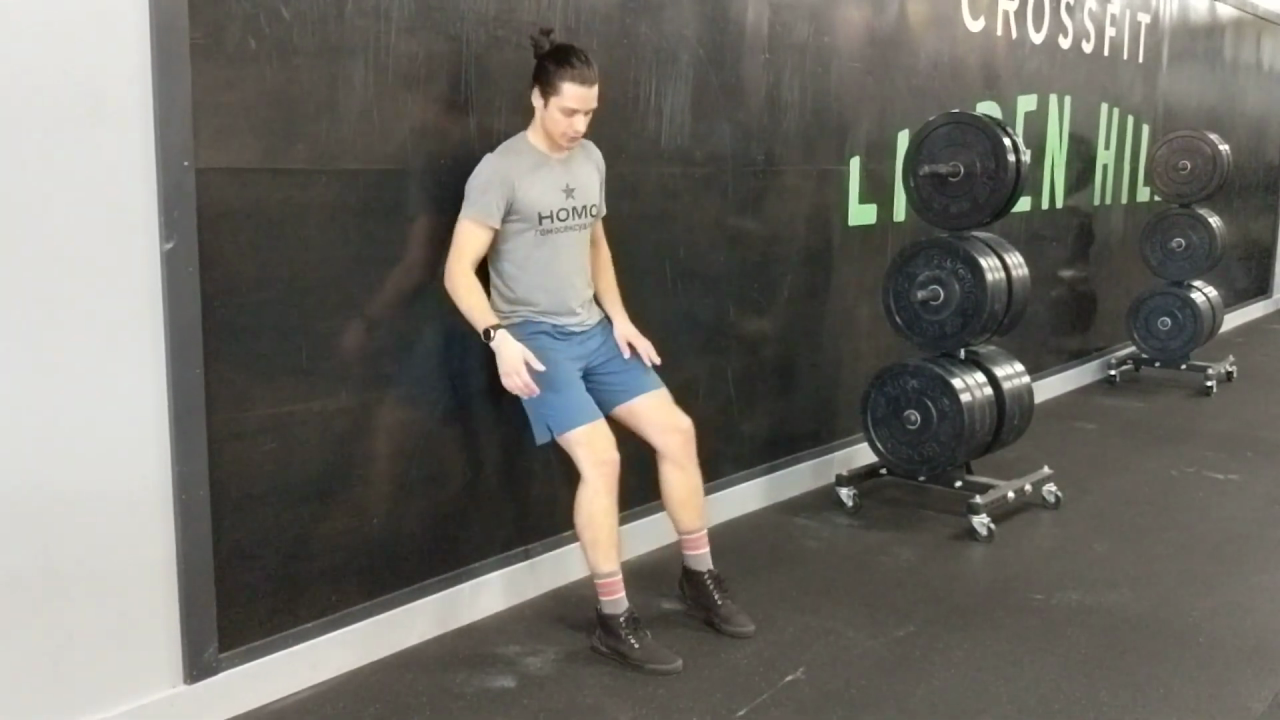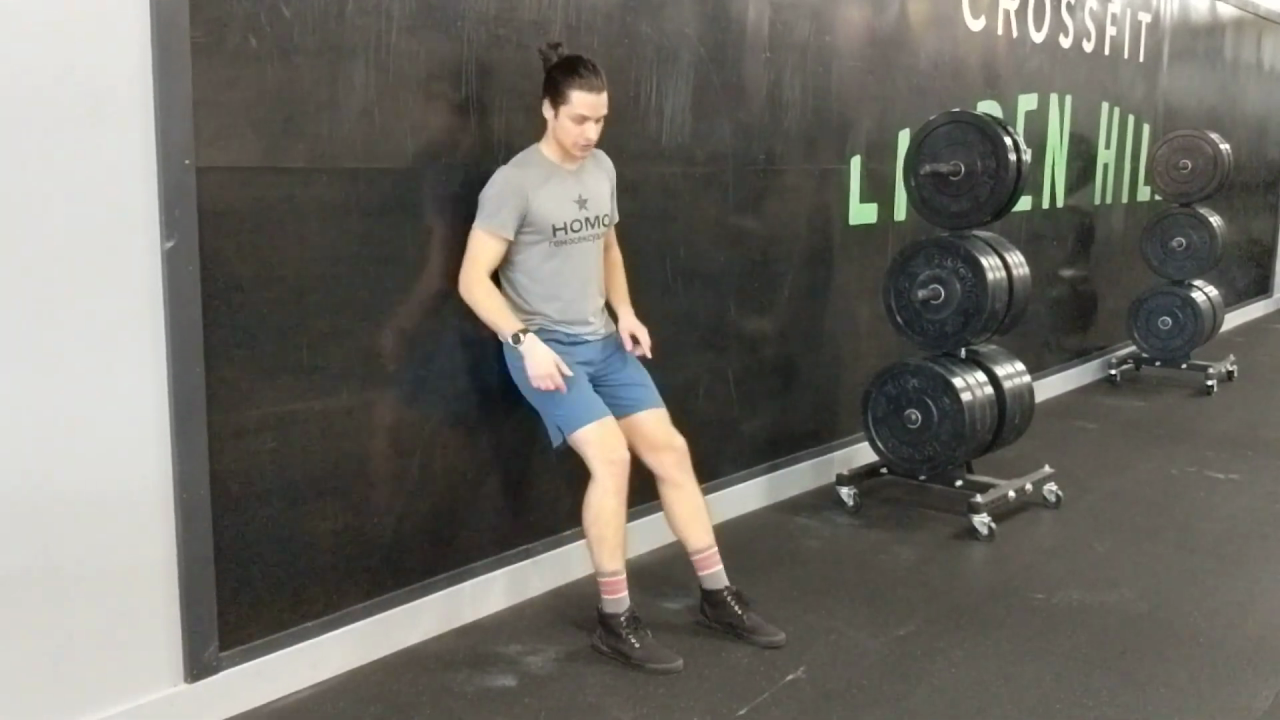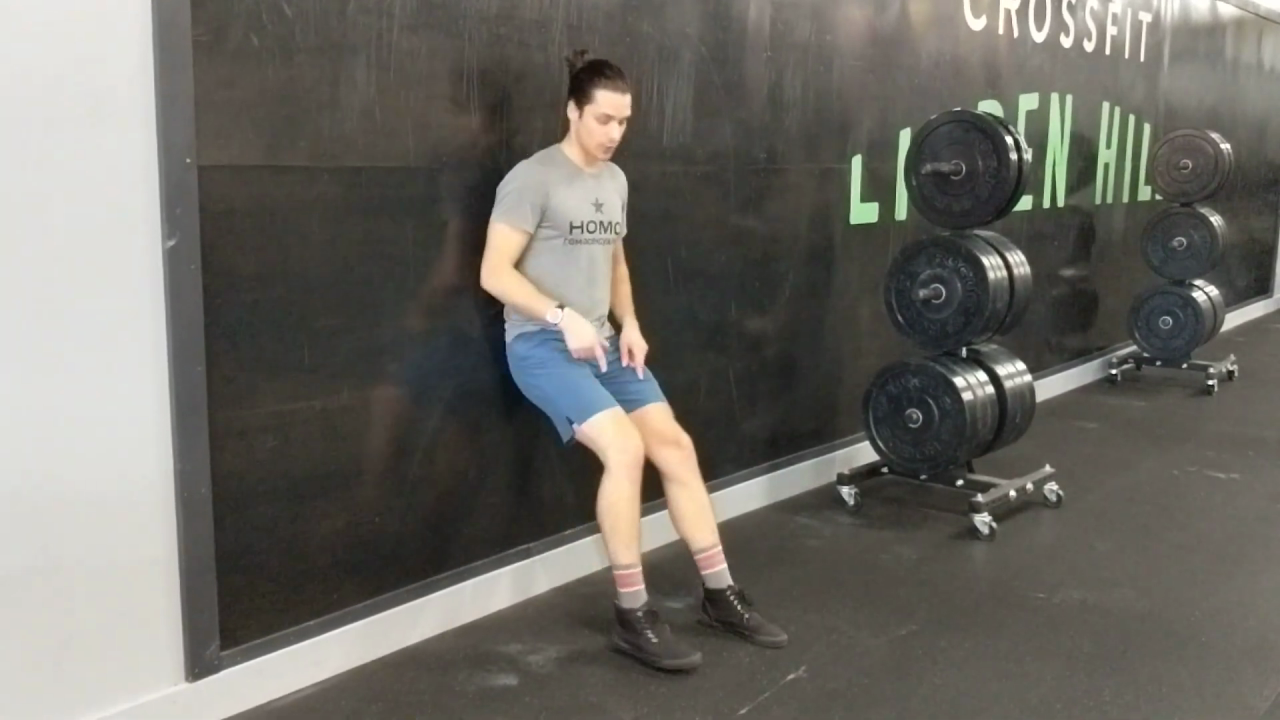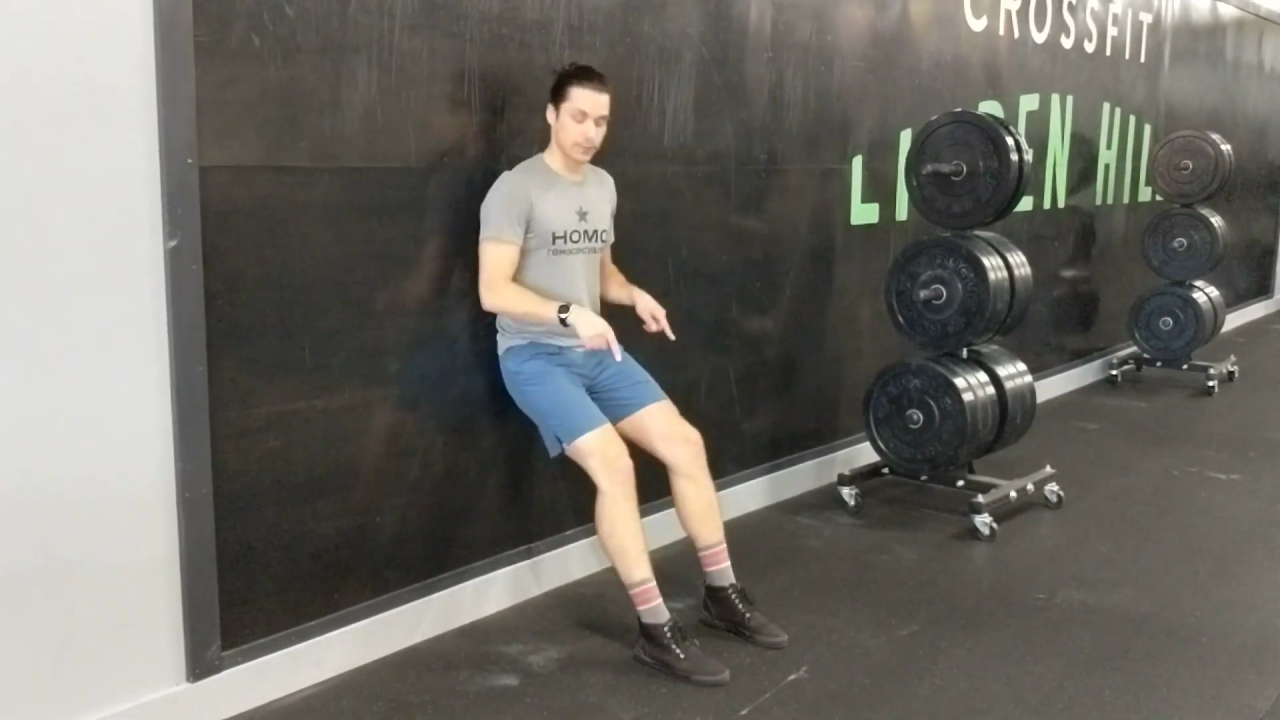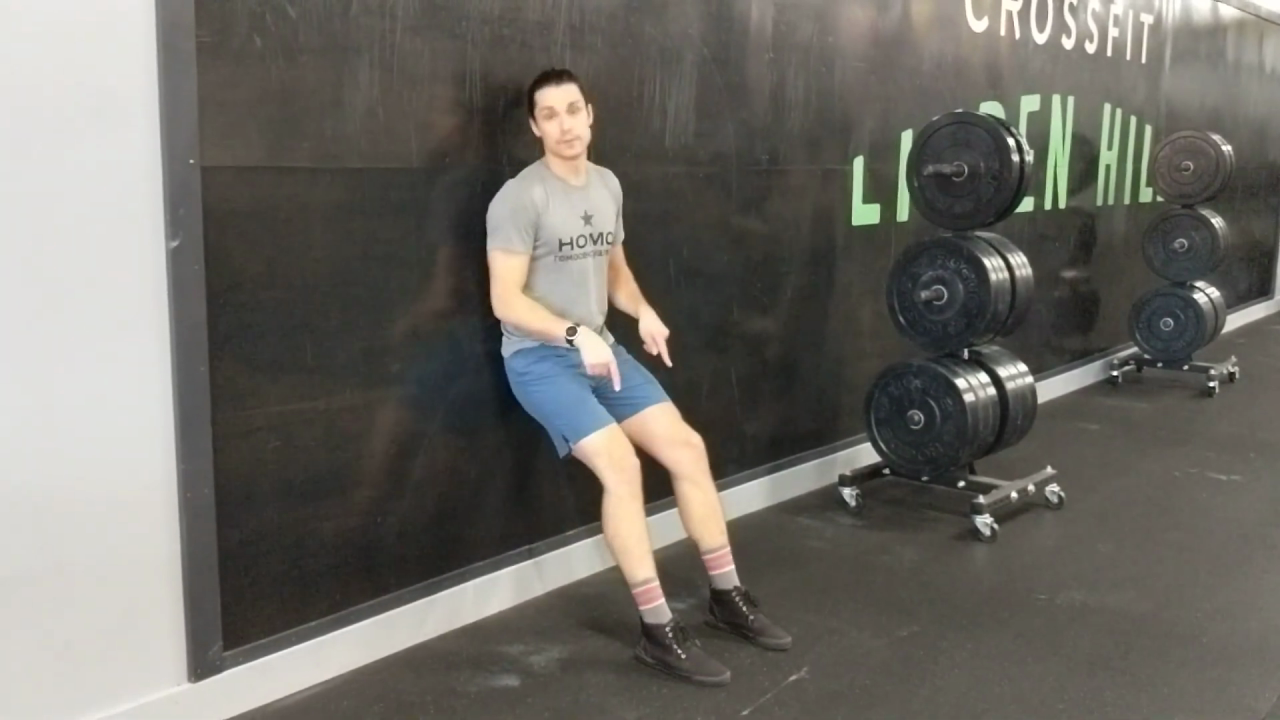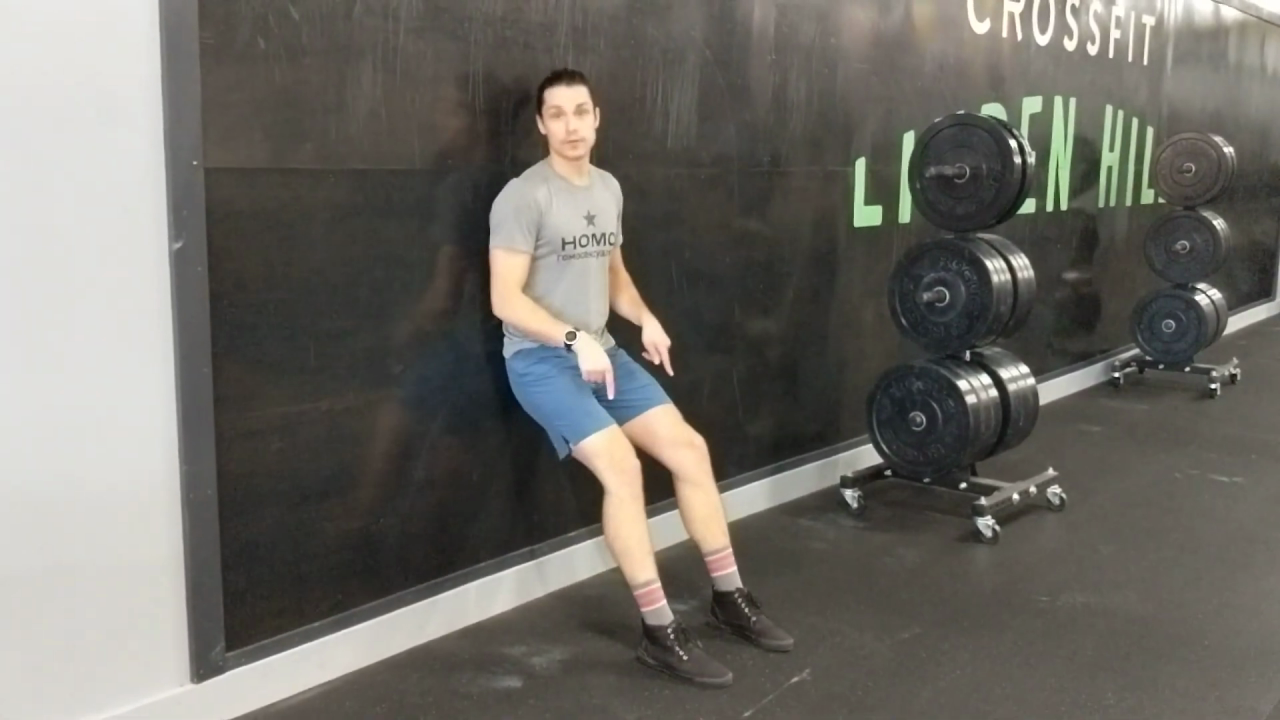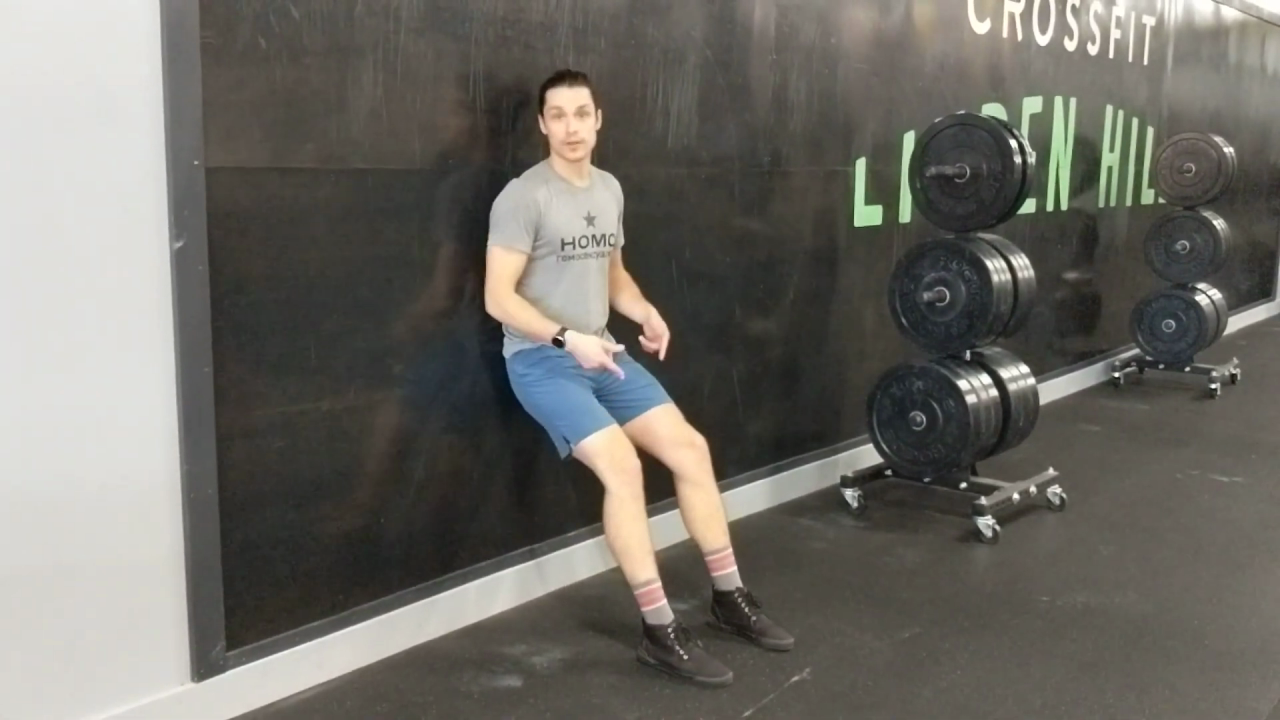
dt=0.3s
person 1, frame 1
left shoulder: (591, 159)
right shoulder: (501, 172)
right elbow: (458, 270)
left wrist: (620, 319)
right wrist: (500, 338)
left hip: (594, 332)
right hip: (535, 340)
left knee: (676, 431)
right knee: (601, 459)
left ankle: (700, 579)
right ankle: (614, 621)
person 1, frame 2
left shoulder: (603, 168)
right shoulder: (513, 183)
right elbow: (473, 279)
left wrist: (626, 311)
right wrist: (526, 342)
left hip: (602, 342)
right hip: (545, 349)
left knee: (670, 452)
right knee: (612, 458)
left ankle: (718, 596)
right ankle: (614, 620)
person 1, frame 3
left shoulder: (615, 179)
right shoulder: (533, 178)
right elbow: (494, 272)
left wrist: (629, 326)
right wrist: (563, 317)
left hip: (602, 343)
right hip: (541, 344)
left knee: (676, 448)
right knee: (625, 450)
left ankle: (720, 595)
right ankle: (632, 615)
person 1, frame 4
left shoulder: (603, 186)
right shoulder: (515, 189)
right elbow: (492, 290)
left wrist: (635, 295)
right wrist: (568, 314)
left hip: (595, 349)
right hip: (535, 355)
left knee: (685, 444)
right knee: (613, 465)
left ankle: (723, 594)
right ankle: (656, 630)
person 1, frame 5
left shoulder: (607, 185)
right shoulder: (519, 198)
right elbow: (506, 300)
left wrist: (643, 312)
right wrist: (576, 334)
left hip: (600, 349)
right hip: (540, 358)
left knee: (687, 447)
right knee: (620, 464)
left ankle: (728, 596)
right ankle: (658, 631)
person 1, frame 6
left shoulder: (608, 188)
right shoulder: (523, 196)
right elbow: (506, 299)
left wrist: (645, 318)
right wrist: (574, 340)
left hip: (602, 353)
right hip: (541, 360)
left knee: (689, 448)
right knee: (621, 466)
left ankle: (729, 597)
right ankle: (659, 632)
person 1, frame 7
left shoulder: (609, 189)
right shoulder: (523, 196)
right elbow: (498, 297)
left wrist: (646, 312)
right wrist: (567, 337)
left hip: (601, 354)
right hip: (542, 360)
left knee: (690, 448)
right knee: (622, 466)
left ankle: (729, 596)
right ankle: (659, 632)
